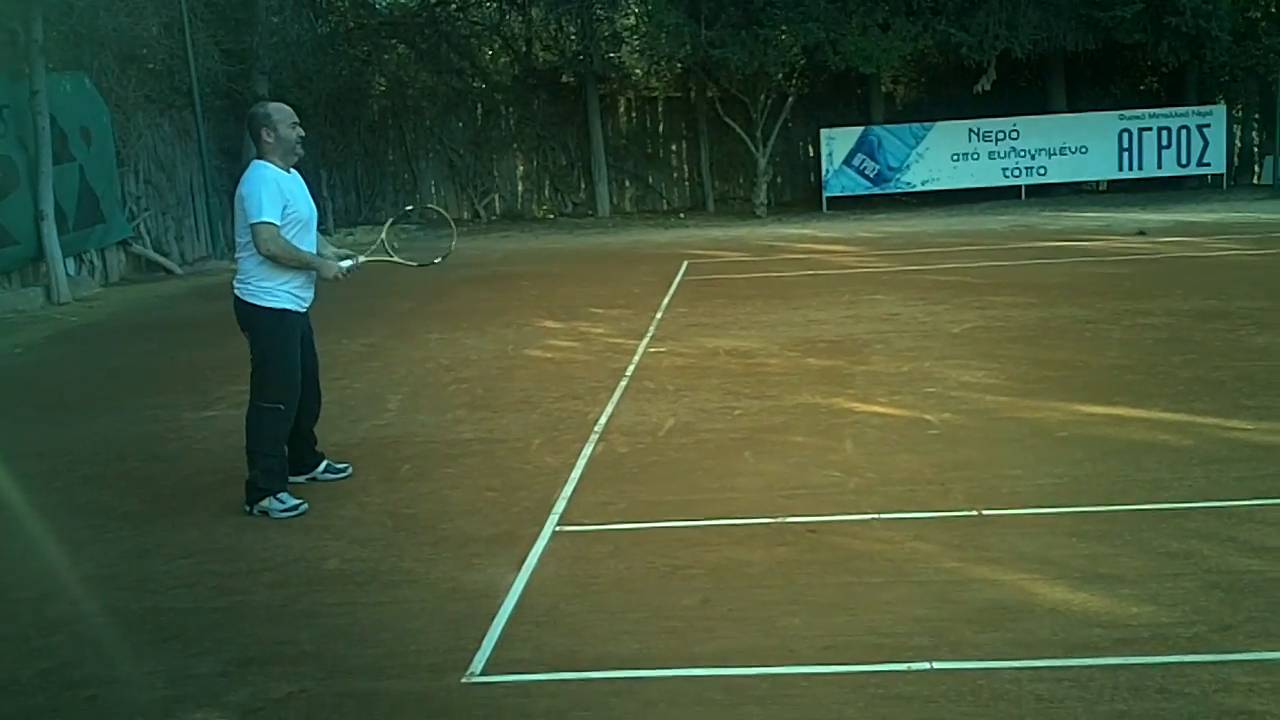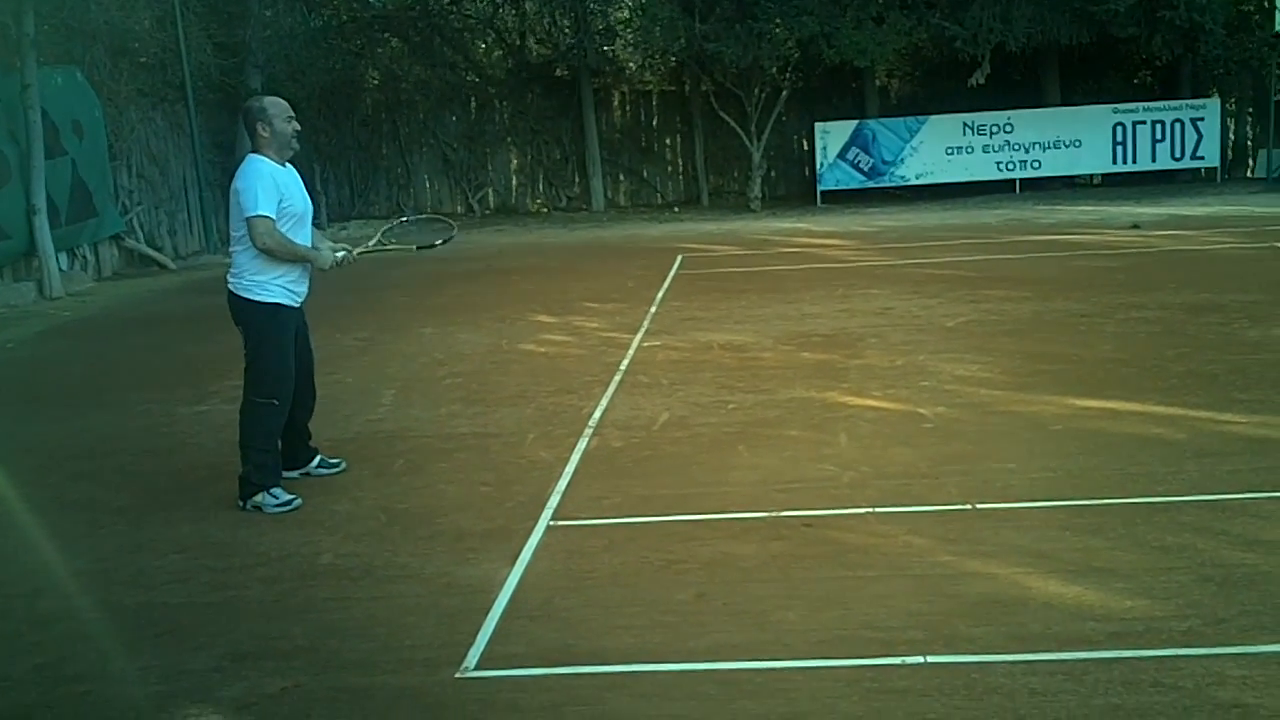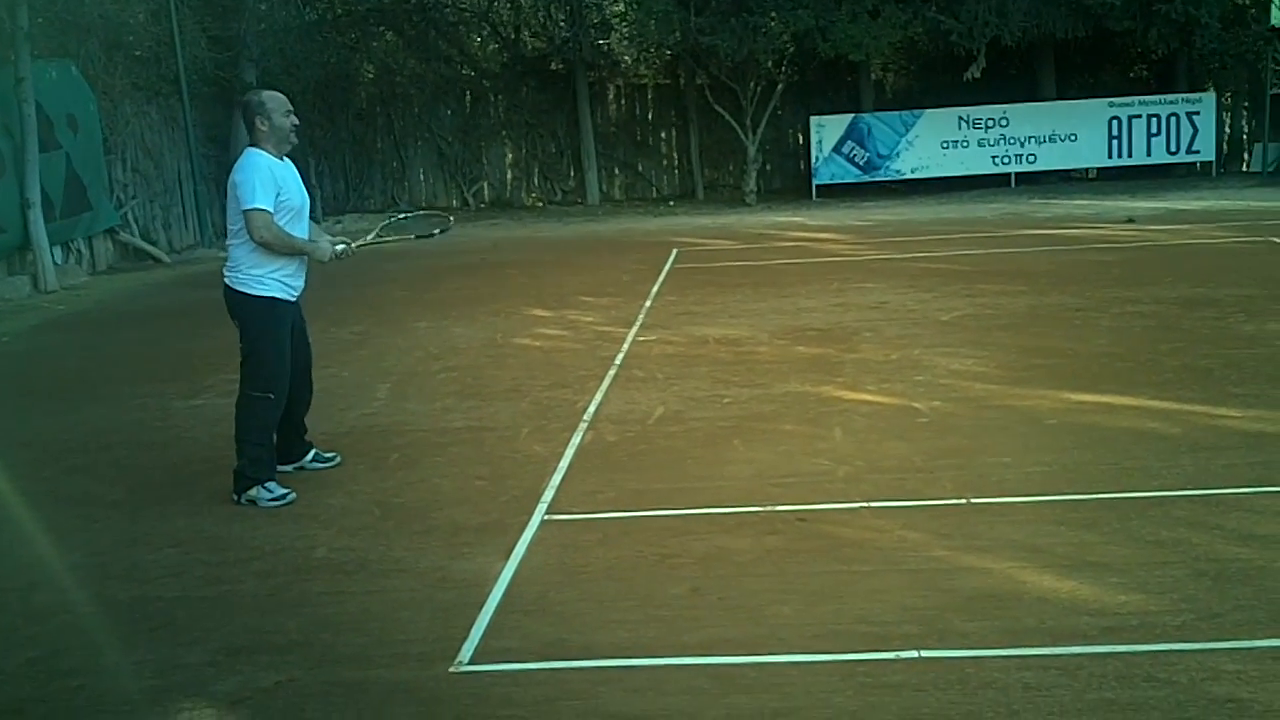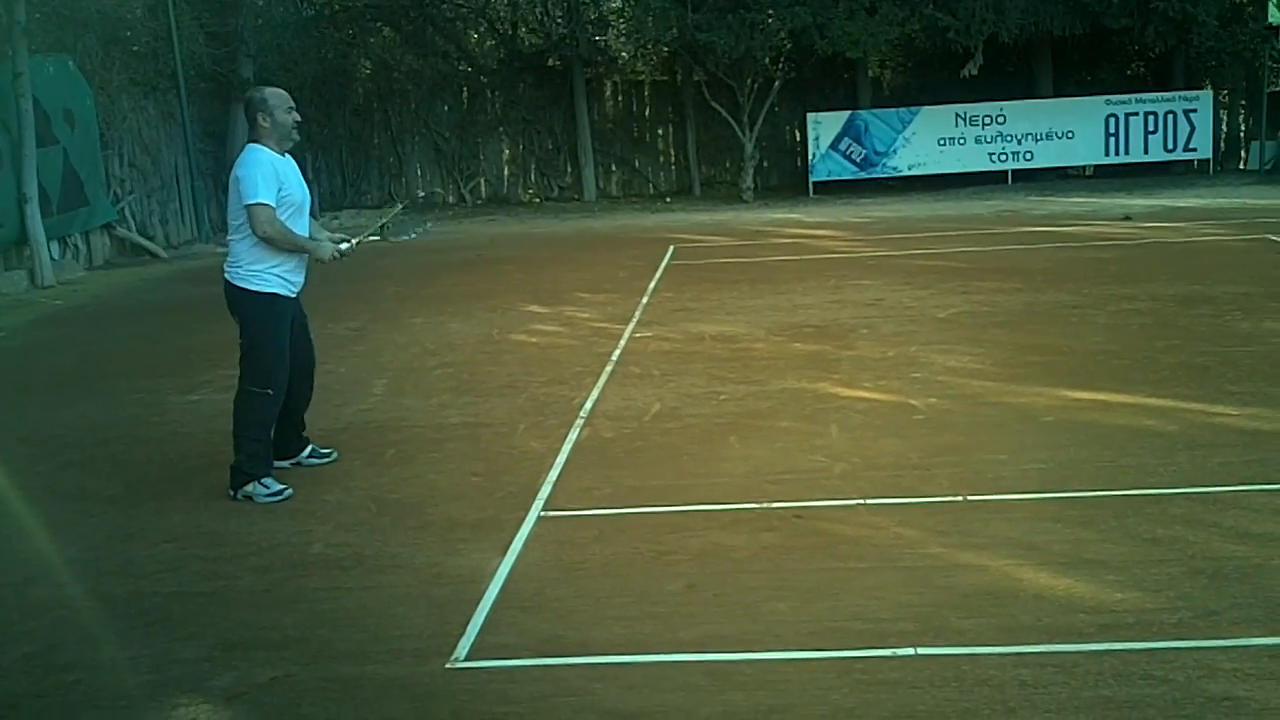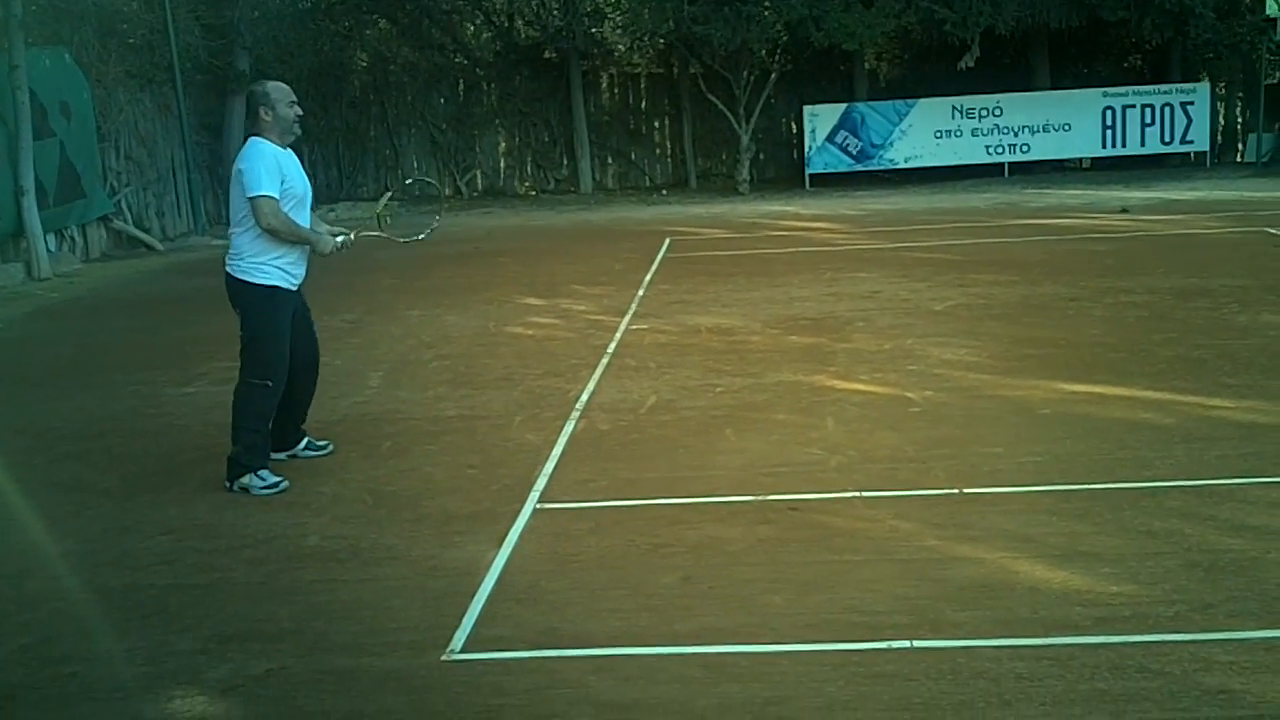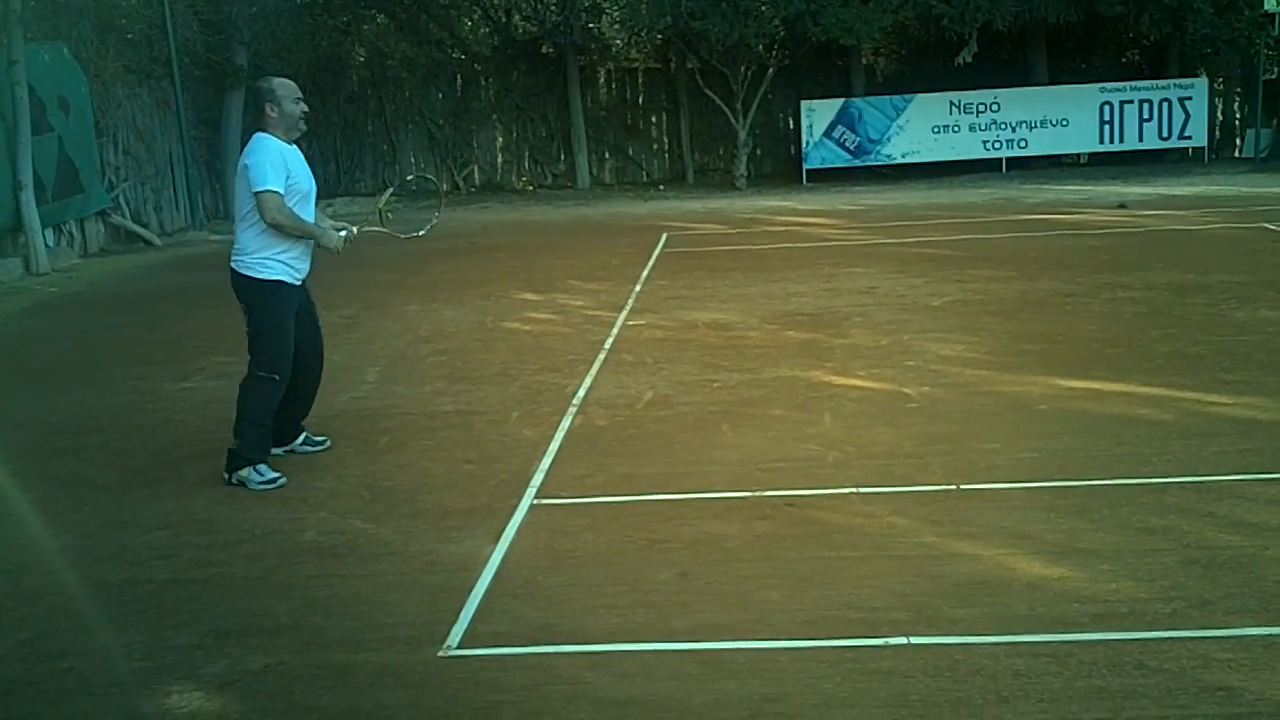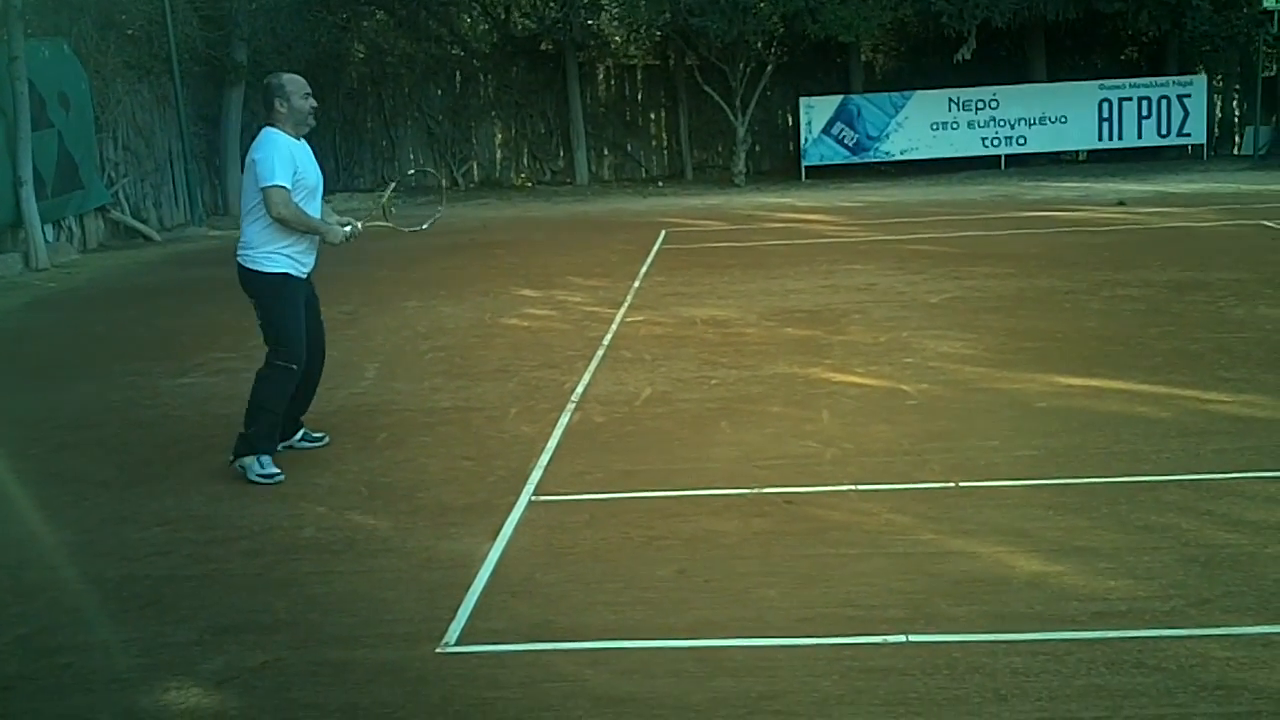
dt=0.1s
person 1, frame 1
left shoulder: (291, 177)
right shoulder: (262, 180)
right elbow: (269, 244)
left wrist: (331, 253)
right wrist: (318, 265)
left hip: (292, 306)
right hip: (267, 308)
left knee: (306, 389)
right knee: (275, 398)
left ankle: (304, 462)
right ankle: (264, 491)
person 1, frame 2
left shoulder: (286, 171)
right shoulder: (257, 173)
right elbow: (264, 237)
left wrist: (327, 246)
right wrist: (314, 257)
left hip: (286, 300)
right hip: (261, 302)
left knee: (300, 384)
right knee: (269, 393)
left ankle: (297, 456)
right ankle: (257, 486)
person 1, frame 3
left shoulder: (284, 165)
right shoulder: (255, 167)
right elbow: (262, 231)
left wrist: (324, 238)
right wrist: (311, 249)
left hip: (282, 295)
right hip: (257, 296)
left knee: (299, 376)
right knee: (265, 387)
left ankle: (292, 450)
right ankle: (251, 480)
person 1, frame 4
left shoulder: (284, 161)
right shoulder: (257, 162)
right elbow: (265, 226)
left wrist: (325, 236)
right wrist: (313, 248)
left hip: (282, 290)
right hip: (257, 291)
left knee: (300, 371)
right knee: (264, 383)
left ankle: (289, 446)
right ankle: (249, 475)
person 1, frame 5
left shoulder: (285, 155)
right shoulder: (259, 156)
right elbow: (269, 219)
left wrist: (326, 229)
right wrist: (315, 240)
left hip: (284, 283)
right hip: (258, 284)
left knee: (304, 363)
right knee: (264, 375)
left ankle: (286, 439)
right ankle: (245, 468)
person 1, frame 6
left shoulder: (290, 151)
right shoulder: (265, 151)
right elbow: (274, 213)
left wrist: (329, 224)
right wrist: (320, 235)
left hip: (288, 278)
right hip: (263, 278)
left knee: (308, 358)
right knee: (270, 368)
left ankle: (284, 434)
right ankle: (245, 461)
person 1, frame 7
left shoulder: (298, 145)
right shoulder: (273, 146)
left elbow: (308, 200)
right elbow: (279, 208)
left wrist: (334, 219)
right wrist: (324, 230)
left hip: (294, 270)
right hip: (268, 270)
left knee: (311, 353)
right knee: (287, 359)
left ankle: (286, 430)
right ankle: (251, 450)
